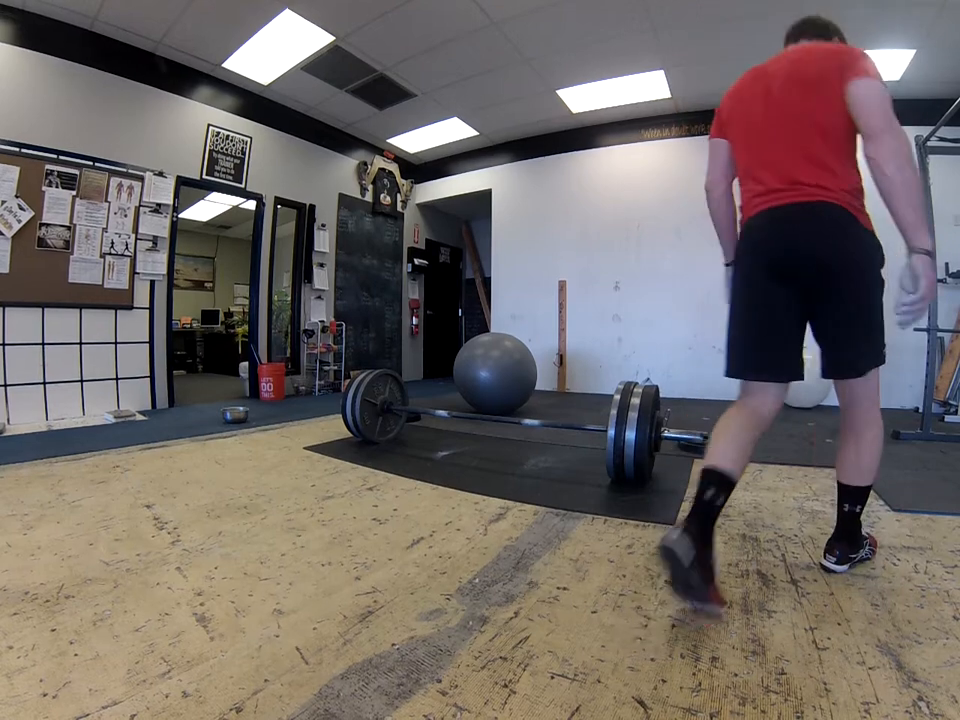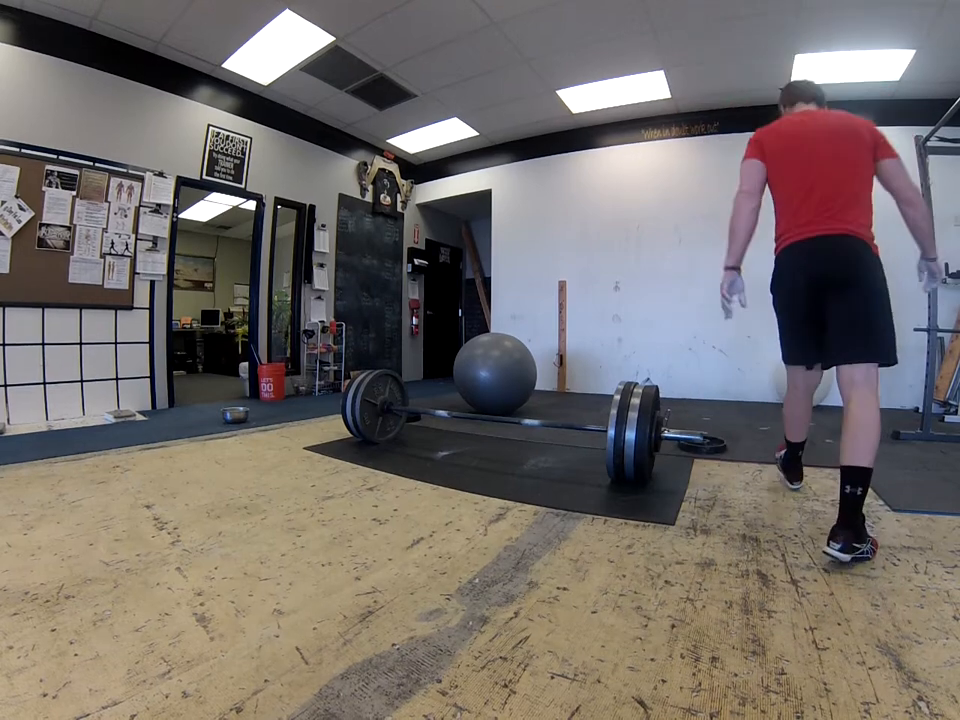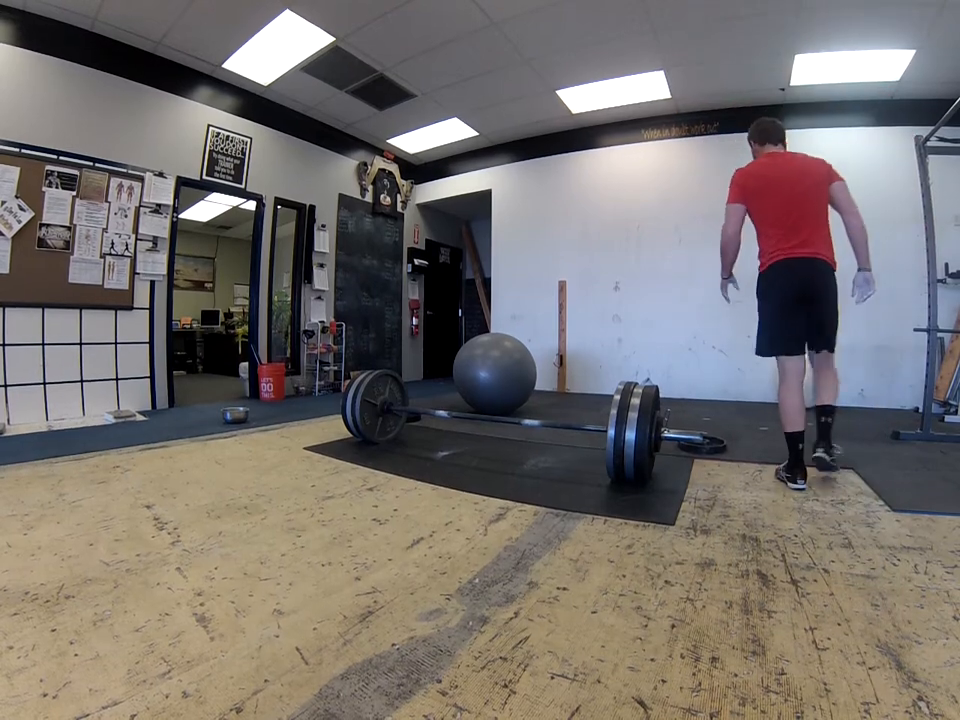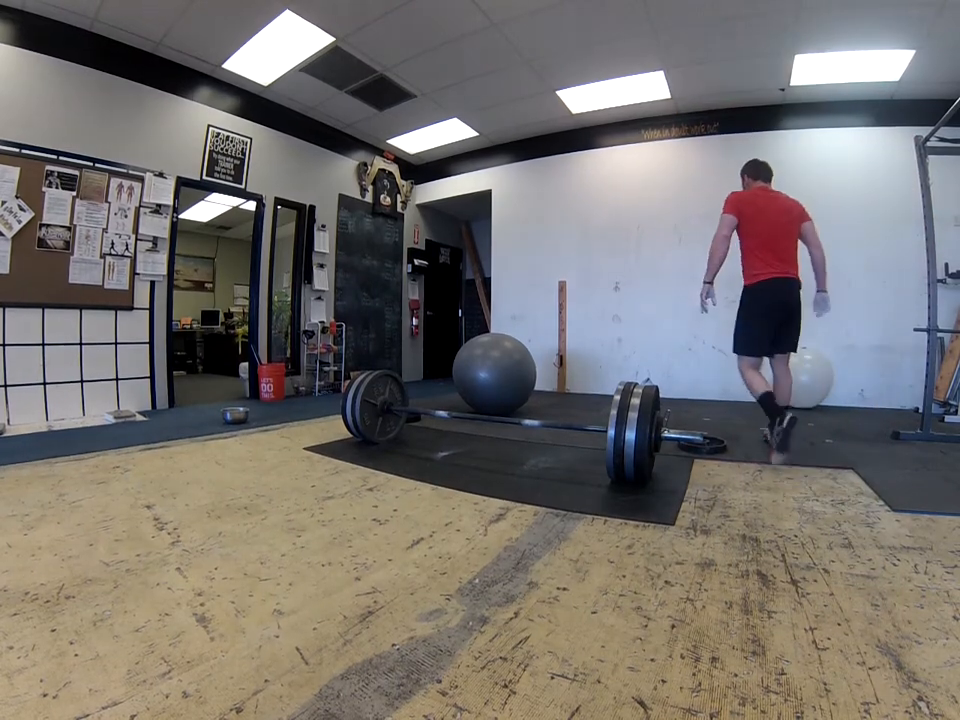
dt=0.4s
person 1, frame 1
left shoulder: (740, 89)
right shoulder: (846, 58)
left elbow: (718, 184)
right elbow: (885, 142)
left wrist: (732, 254)
right wrist: (920, 250)
left hip: (760, 240)
right hip: (835, 232)
left knee: (757, 400)
right knee: (861, 398)
right ankle: (846, 538)
person 1, frame 2
left shoulder: (765, 137)
right shoulder: (863, 130)
left elbow: (747, 199)
right elbow: (910, 198)
left wrist: (732, 267)
right wrist: (929, 254)
left hip: (795, 262)
right hip: (853, 257)
left knee: (800, 376)
right knee: (860, 388)
left ankle: (793, 463)
right ankle: (847, 524)
person 1, frame 3
left shoulder: (746, 176)
right shoulder: (819, 167)
left elbow: (730, 233)
right elbow: (852, 216)
left wrist: (726, 273)
right wrist: (865, 268)
left hip: (778, 276)
right hip: (820, 272)
left knee: (790, 373)
right knee: (824, 362)
left ankle: (796, 466)
right ankle: (824, 440)
person 1, frame 4
left shoulder: (738, 200)
right shoulder: (793, 205)
left elbow: (721, 239)
right elbow: (816, 247)
left wrist: (708, 281)
right wrist: (821, 290)
left hip: (760, 290)
right hip: (790, 290)
left knee: (749, 366)
right knee: (781, 364)
left ankle: (779, 416)
right ankle: (779, 429)
